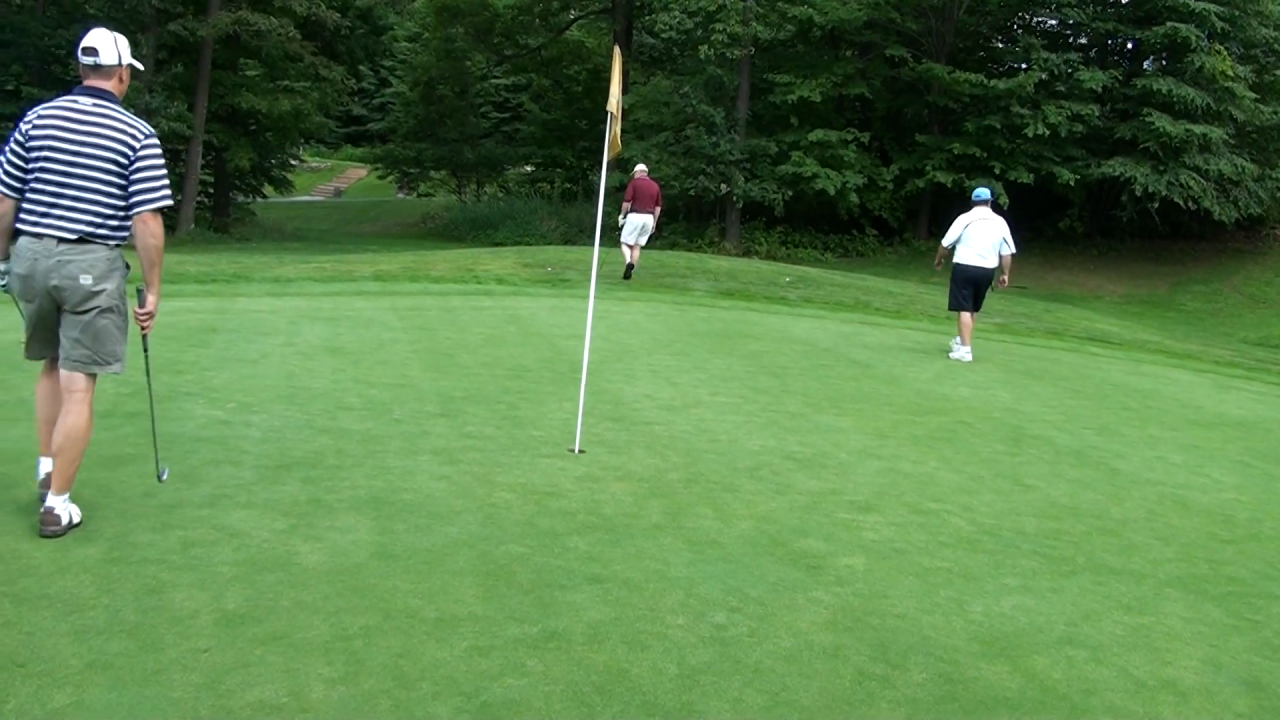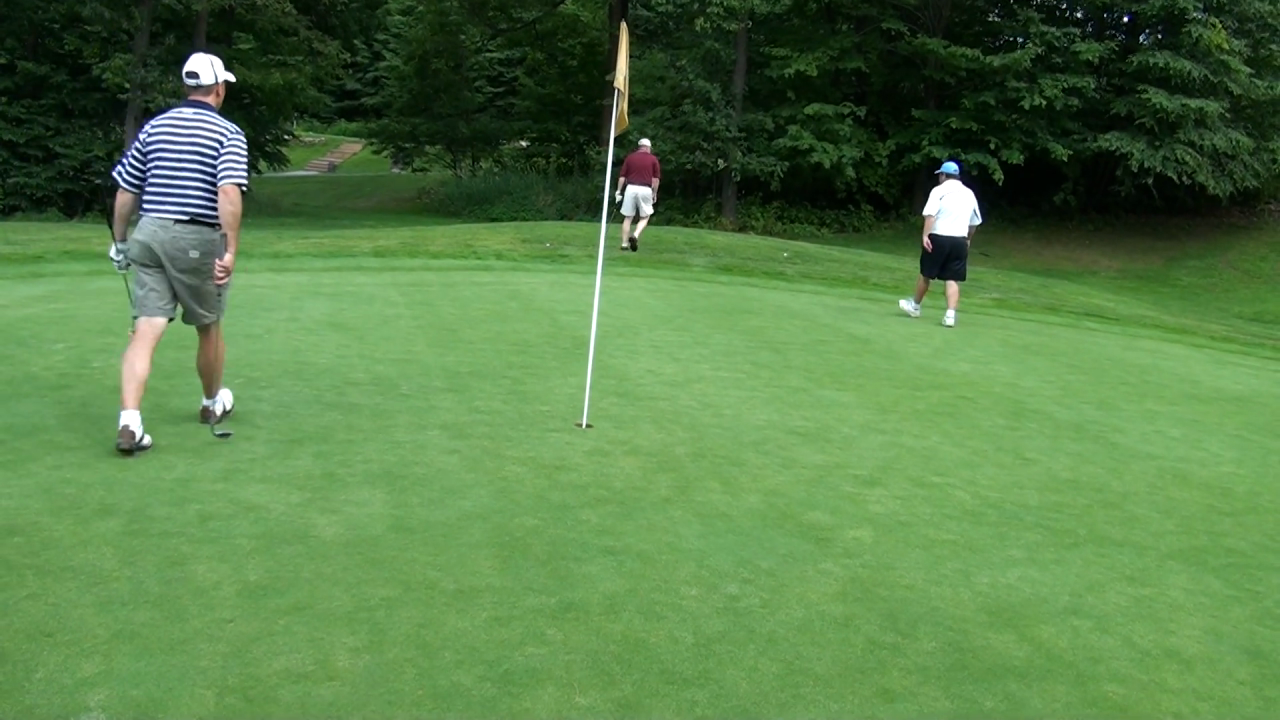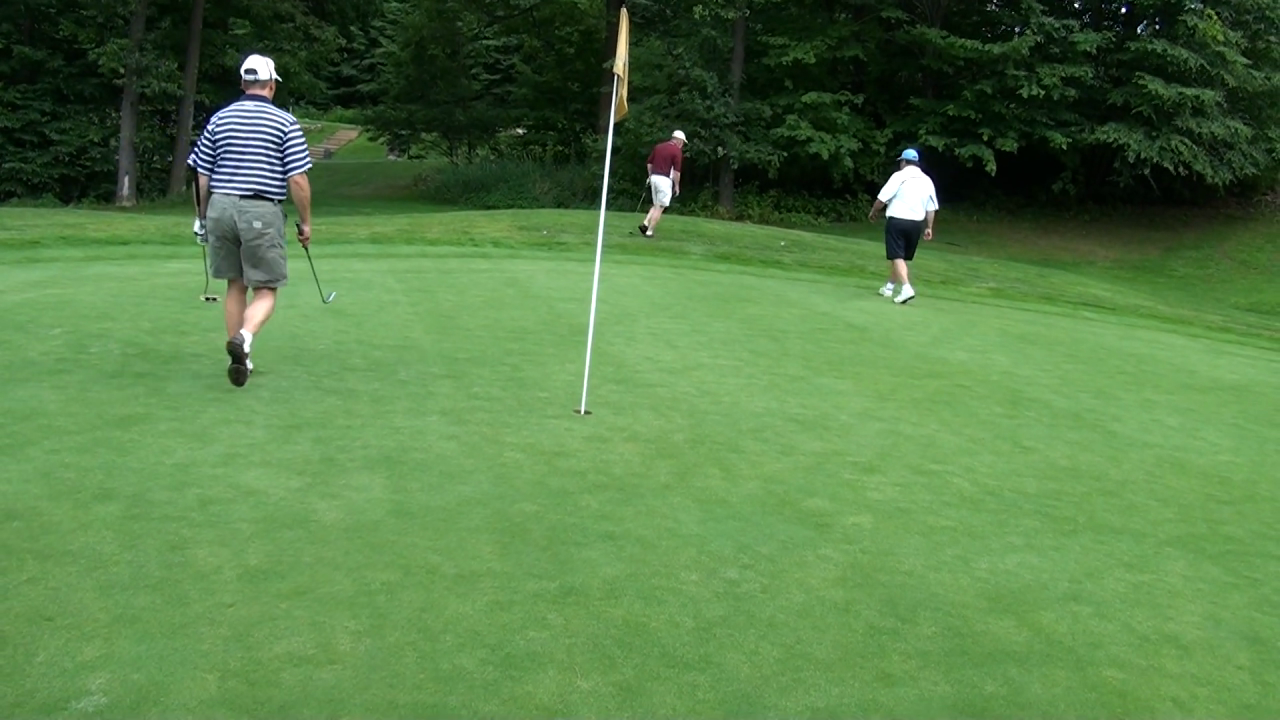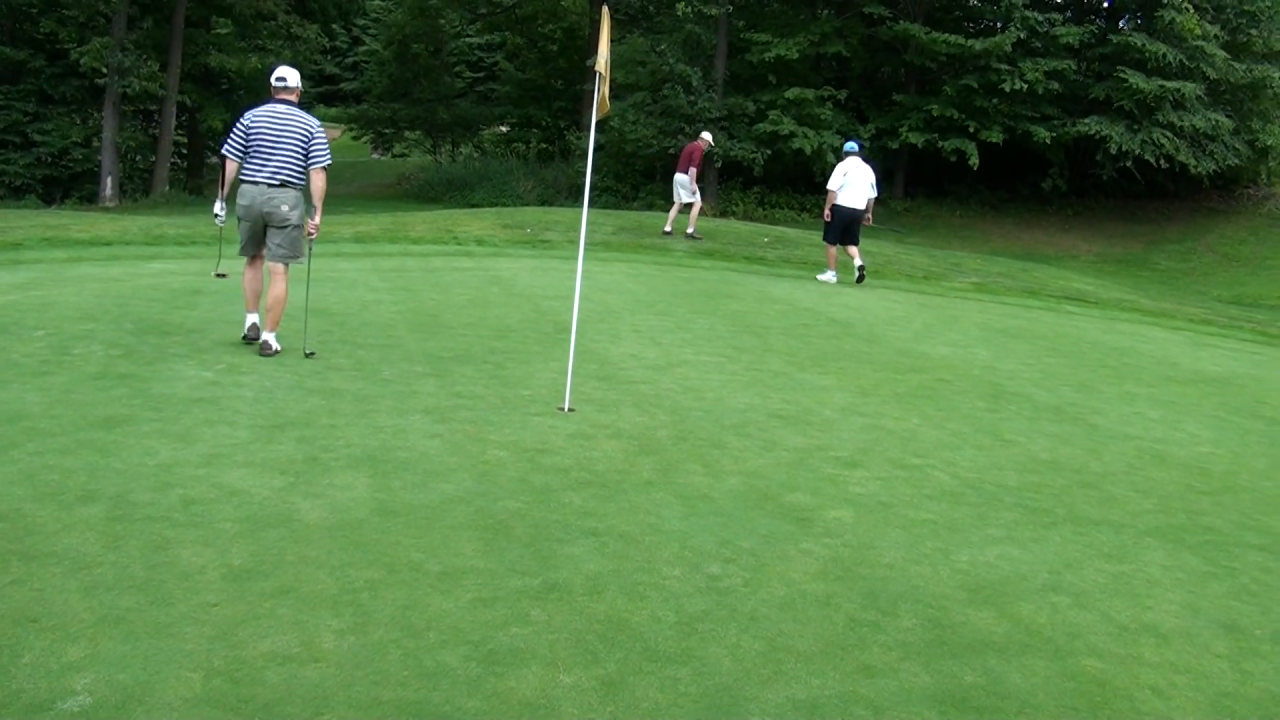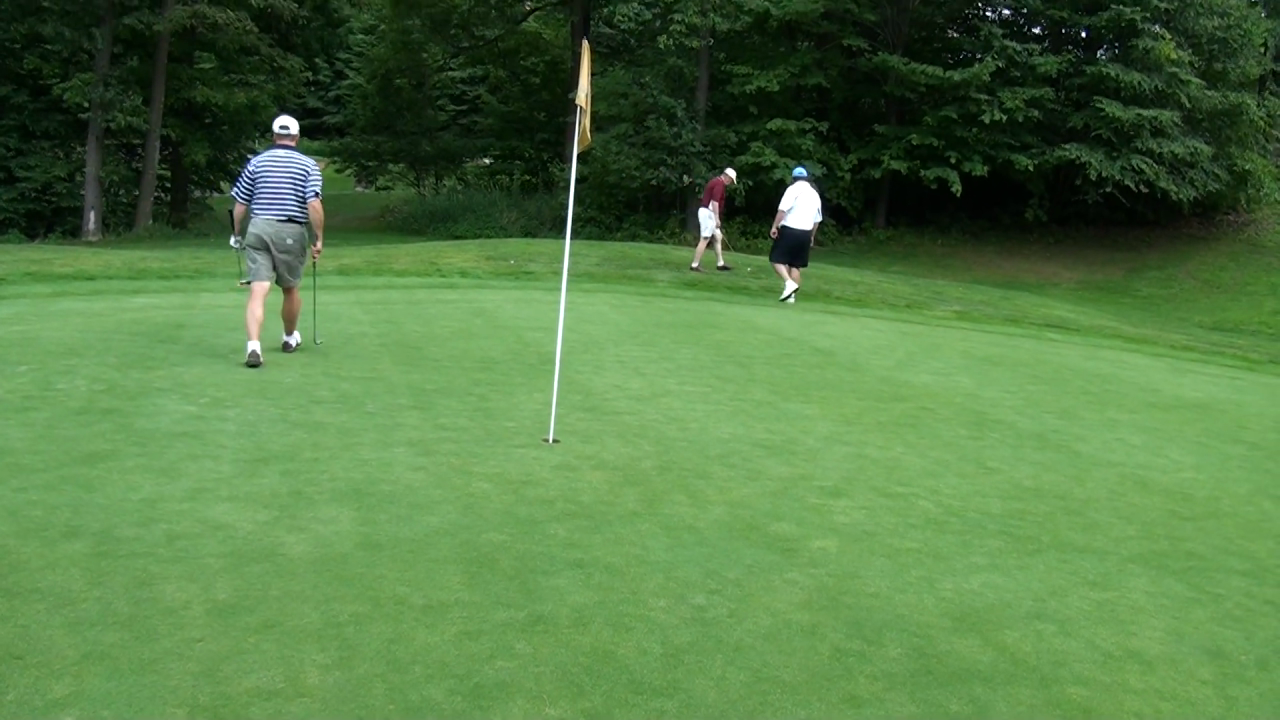
dt=0.7s
person 1, frame 1
right shoulder: (138, 134)
right elbow: (147, 220)
right wrist: (153, 289)
right hip: (94, 268)
left knee: (53, 369)
right knee: (77, 389)
left ankle: (47, 467)
right ankle: (56, 504)
person 1, frame 2
left shoulder: (153, 127)
right shoulder: (228, 132)
left elbow: (125, 191)
right elbow: (229, 194)
left wrist: (120, 240)
right wrist: (230, 250)
left hip: (151, 236)
right hip: (198, 240)
left knee: (146, 333)
right knee: (209, 328)
left ankle: (130, 422)
right ankle: (213, 401)
person 1, frame 3
left shoulder: (219, 119)
right shoulder: (286, 122)
left elbow: (202, 176)
right elbow: (298, 179)
left wrist: (201, 218)
right wrist: (306, 221)
left hip: (222, 210)
right hip: (262, 214)
left knee: (236, 288)
right knee: (265, 293)
left ankle: (237, 359)
right ankle: (242, 338)
person 1, frame 4
left shoulder: (251, 117)
right shoulder: (311, 124)
left elbow: (231, 162)
right elbow: (317, 172)
left wrist: (221, 199)
right wrist: (317, 213)
left hip: (250, 196)
right hip: (286, 201)
left knee: (253, 260)
right knee: (278, 272)
left ankle: (252, 321)
right ankle: (268, 338)
person 1, frame 5
left shoulder: (257, 161)
right shoulder: (308, 164)
left elbow: (241, 204)
right elbow: (314, 204)
left wrist: (236, 234)
right wrist: (318, 238)
left hip: (259, 230)
right hip: (291, 233)
left knee: (258, 292)
right knee: (290, 289)
left ankle: (254, 347)
right ankle: (290, 336)
